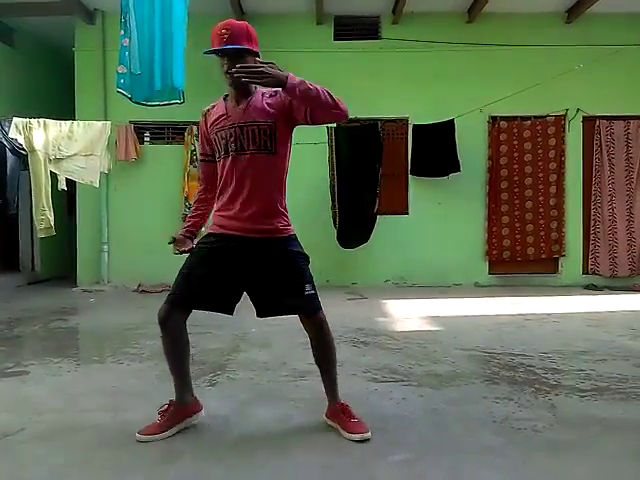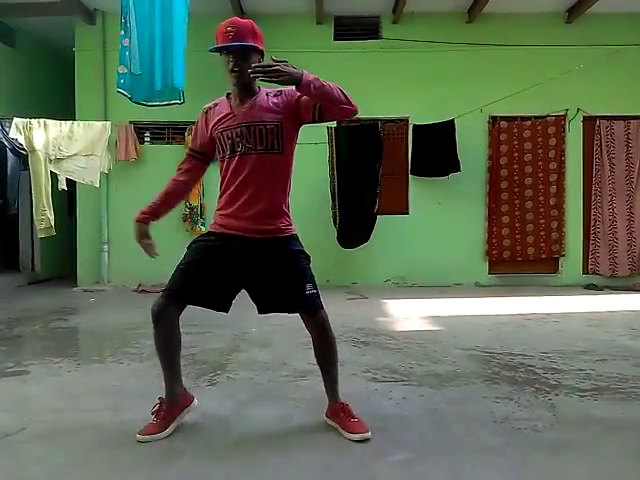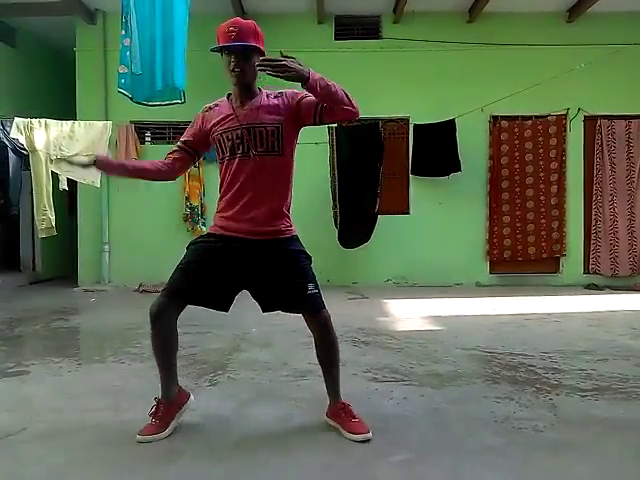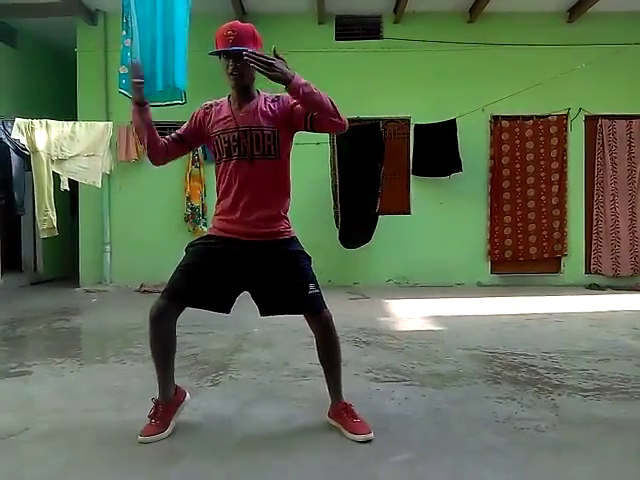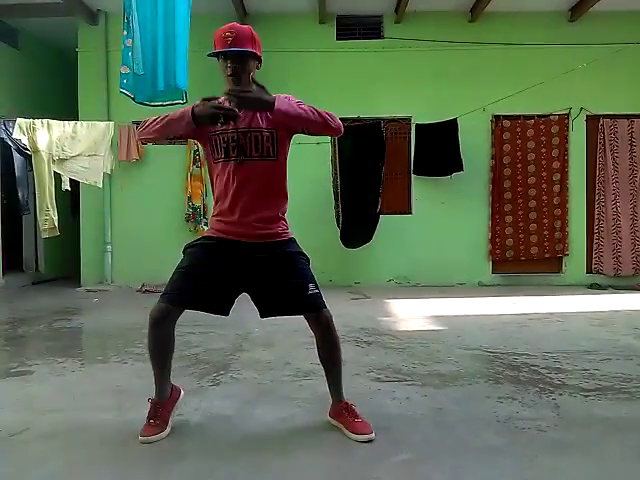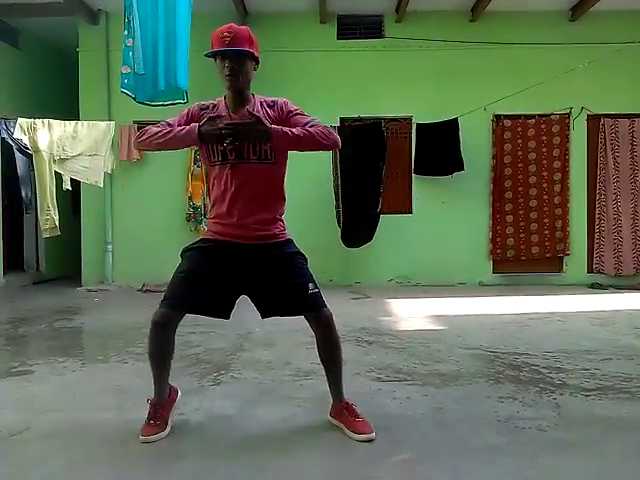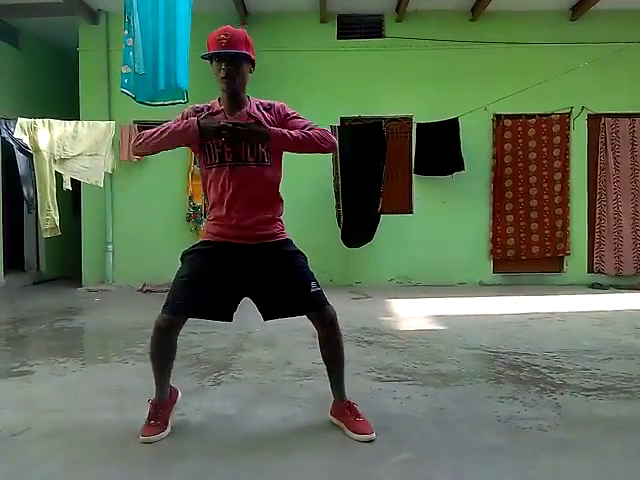
dt=0.1s
person 1, frame 1
left shoulder: (281, 102)
right shoulder: (211, 116)
left elbow: (337, 112)
left wrist: (287, 80)
right wrist: (190, 229)
left hip: (275, 240)
right hip: (223, 239)
left knee: (315, 319)
right knee: (169, 314)
left ankle: (335, 406)
right ankle: (184, 402)
person 1, frame 2
left shoulder: (288, 101)
right shoulder: (211, 115)
left elbow: (347, 109)
right elbow: (187, 174)
left wrist: (300, 76)
right wrist: (147, 216)
left hip: (276, 239)
right hip: (223, 238)
left knee: (317, 319)
right knee: (163, 310)
left ankle: (336, 406)
right ankle: (175, 397)
person 1, frame 3
left shoulder: (288, 103)
right shoulder: (211, 115)
left elbow: (348, 112)
right elbow: (172, 166)
left wrist: (307, 76)
right wrist: (115, 165)
left hip: (277, 240)
right hip: (224, 238)
left knee: (319, 318)
right knee: (162, 311)
left ankle: (336, 405)
right ankle: (171, 396)
person 1, frame 4
left shoulder: (284, 106)
right shoulder: (208, 115)
left elbow: (337, 124)
right elbow: (159, 155)
left wrist: (292, 81)
right wrist: (140, 106)
left hip: (277, 243)
right hip: (225, 240)
left knee: (321, 319)
right knee: (162, 312)
left ankle: (340, 407)
right ankle: (168, 398)
person 1, frame 5
left shoulder: (280, 107)
right shoulder: (204, 111)
left elbow: (333, 127)
right elbow: (146, 131)
left wrist: (272, 104)
right wrist: (196, 117)
left hip: (273, 243)
right hip: (220, 242)
left knee: (322, 319)
right knee: (161, 315)
left ankle: (339, 405)
right ankle: (163, 396)
person 1, frame 6
left shoulder: (278, 111)
right shoulder: (202, 115)
left elbow: (331, 140)
right elbow: (143, 140)
left wrist: (270, 131)
right wrist: (200, 131)
left hip: (272, 244)
right hip: (218, 244)
left knee: (322, 318)
right knee: (162, 320)
left ankle: (340, 405)
right ankle: (162, 397)
person 1, frame 7
left shoulder: (274, 113)
right shoulder: (199, 117)
left elbow: (328, 141)
right elbow: (141, 146)
left wrist: (269, 131)
right wrist: (195, 126)
left hip: (272, 245)
right hip: (217, 246)
left knee: (324, 315)
right knee: (166, 324)
left ankle: (341, 402)
right ankle: (163, 398)
